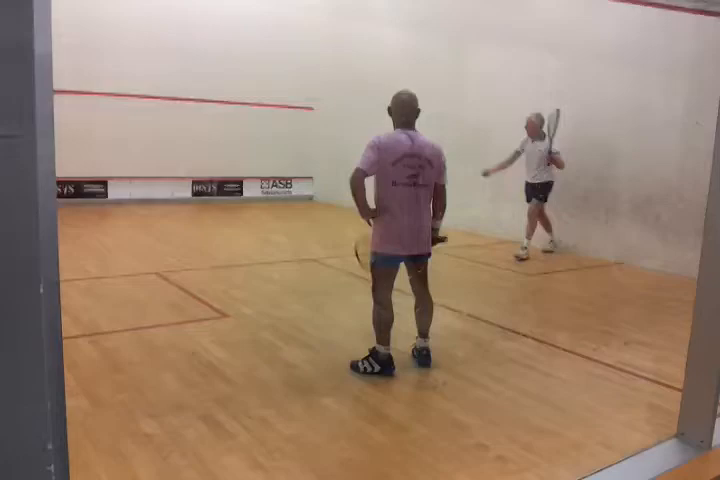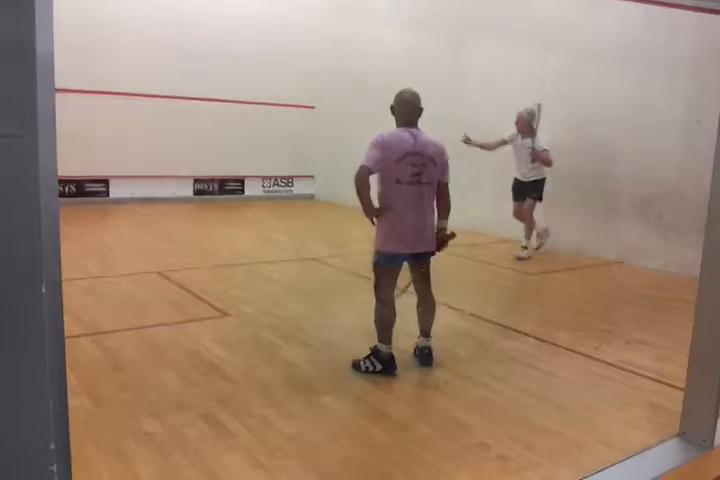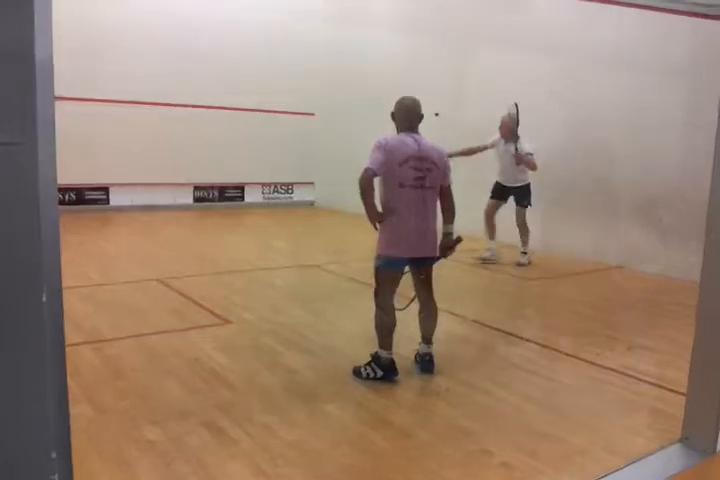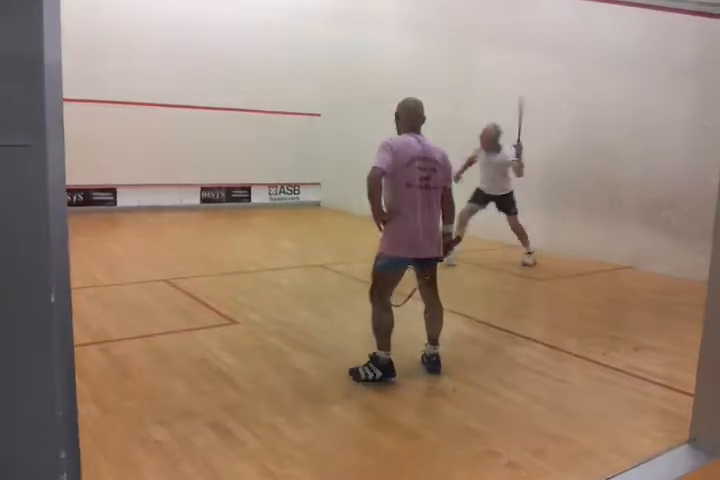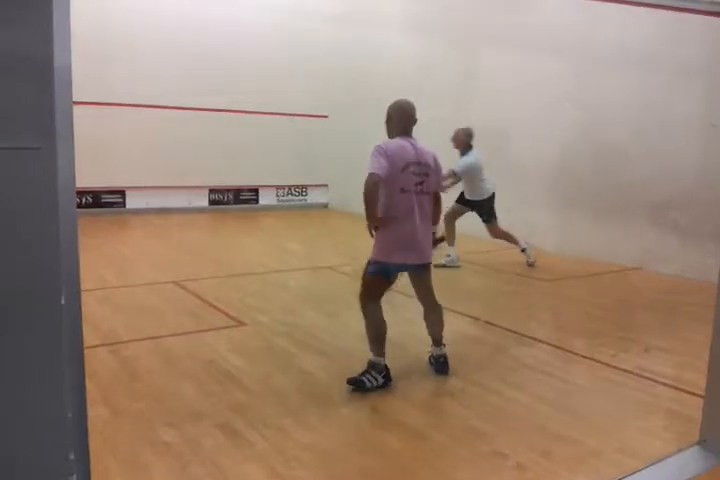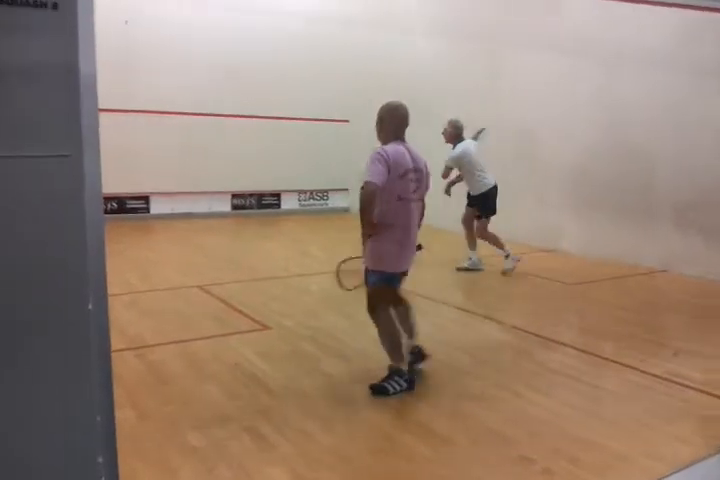
dt=0.2s
person 1, frame 1
left shoulder: (381, 144)
right shoulder: (434, 150)
left elbow: (356, 179)
right elbow: (440, 196)
left wrist: (364, 210)
right wrist: (435, 227)
left hip: (388, 235)
right hip: (421, 235)
left knee: (382, 294)
right knee: (421, 290)
left ankle: (382, 357)
right ankle: (423, 347)
person 1, frame 2
left shoulder: (384, 142)
right shoulder: (437, 148)
left elbow: (361, 177)
right elbow: (443, 193)
left wrist: (368, 208)
right wrist: (442, 228)
left hip: (392, 234)
right hip: (424, 234)
left knee: (384, 293)
right knee: (423, 288)
left ankle: (383, 356)
right ankle: (424, 346)
person 1, frame 3
left shoulder: (387, 146)
right shoulder: (438, 153)
left elbow: (365, 179)
right elbow: (446, 197)
left wrist: (372, 212)
right wrist: (448, 234)
left hip: (395, 239)
right hip: (426, 238)
left knee: (383, 298)
right knee: (425, 294)
left ankle: (384, 361)
right ankle: (426, 353)
person 1, frame 4
left shoulder: (392, 146)
right shoulder: (439, 154)
left elbow: (374, 178)
right elbow: (447, 199)
left wrist: (378, 212)
right wrist: (448, 233)
left hip: (398, 239)
right hip: (429, 239)
left knee: (379, 296)
right knee: (430, 295)
left ankle: (381, 362)
right ankle: (432, 354)
person 1, frame 5
left shoulder: (385, 150)
right shoulder: (430, 157)
left elbow: (371, 185)
right elbow: (435, 200)
left wrist: (371, 218)
right wrist: (431, 232)
left hip: (391, 244)
right hip: (420, 244)
left knee: (369, 300)
right knee: (427, 298)
left ankle: (378, 368)
right ankle: (439, 355)
person 1, frame 6
left shoulder: (383, 155)
right shoulder: (418, 160)
left elbow: (369, 193)
left wrist: (366, 226)
left hip: (384, 246)
right hip: (403, 243)
left knee: (378, 307)
right knee: (392, 296)
left ankle: (401, 373)
right ankle: (414, 347)
person 2, frame 1
left shoulder: (548, 144)
right shoulder: (526, 142)
left elbow: (562, 165)
right elbow: (511, 159)
left wrist: (553, 159)
right wrist: (493, 170)
left hip: (544, 182)
right hip: (530, 182)
left knee: (532, 212)
right knee: (540, 213)
left ankle: (525, 247)
right ankle: (553, 241)
person 2, frame 2
left shoulder: (538, 141)
right shoulder: (515, 137)
left elbow: (550, 163)
right elbow: (494, 146)
left wrist: (538, 156)
right wrist: (474, 144)
left hip: (536, 180)
right hip: (519, 179)
left knee: (527, 213)
right knee: (517, 213)
left ankle: (525, 247)
right ankle: (541, 231)
person 2, frame 3
left shoulder: (522, 147)
right shoulder: (498, 141)
left elbow: (534, 167)
right elbow: (476, 149)
left wrist: (523, 160)
right wrist: (454, 154)
left hip: (520, 185)
right hip: (502, 183)
left knee: (520, 219)
right knee: (489, 213)
left ankle: (524, 253)
right ankle: (492, 250)
person 2, frame 4
left shoulder: (505, 155)
right shoulder: (481, 151)
left elbow: (519, 174)
right elbow: (471, 159)
left wrist: (519, 156)
right wrist: (460, 172)
left hip: (503, 192)
right hip: (484, 190)
left knee: (514, 224)
right knee: (463, 216)
left ankle: (529, 252)
right ankle: (450, 254)
person 2, frame 5
left shoulder: (469, 161)
right shoulder: (466, 155)
left elbow: (445, 178)
right wrist: (450, 184)
left hip: (483, 197)
right hip: (469, 194)
left knee: (495, 232)
right knee: (449, 217)
left ankle: (524, 248)
right ankle: (452, 256)
person 2, frame 6
left shoulder: (457, 154)
right shoulder: (467, 144)
left elbow: (444, 175)
right wrist: (451, 183)
left hip: (485, 191)
right hip: (477, 190)
left knee: (481, 232)
right knee: (466, 221)
left ankle: (508, 256)
right ankle: (473, 260)
